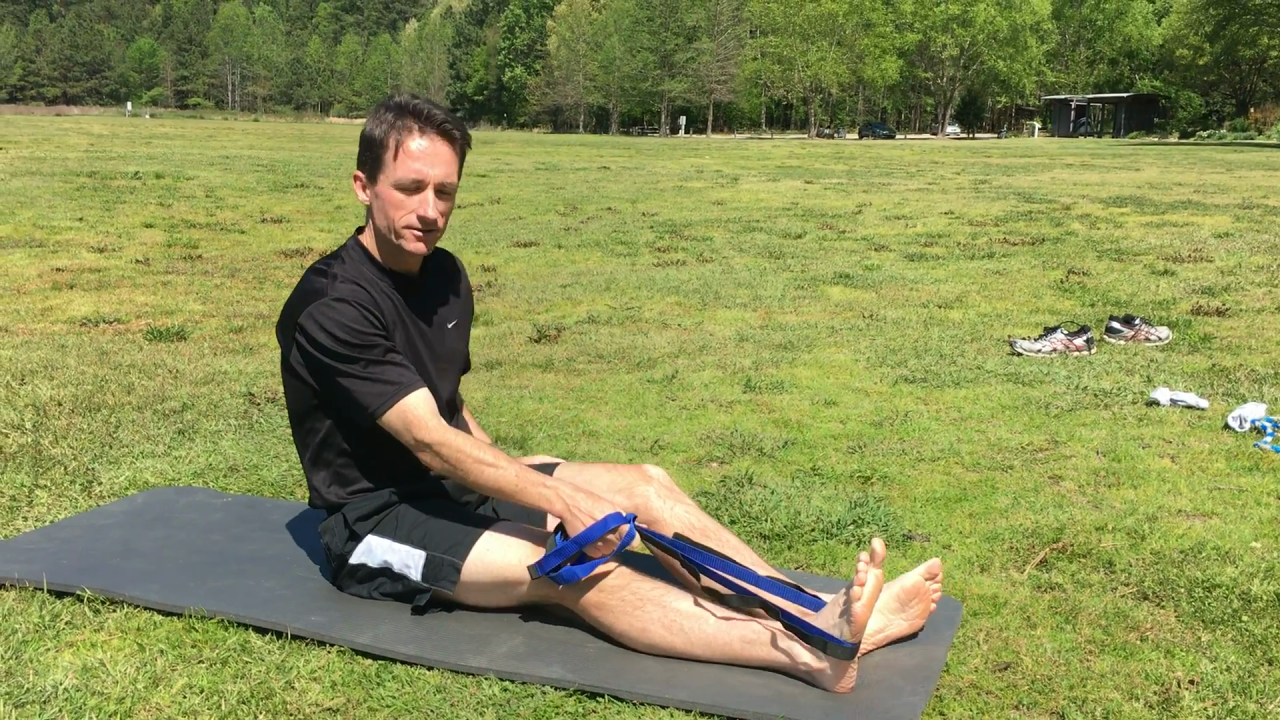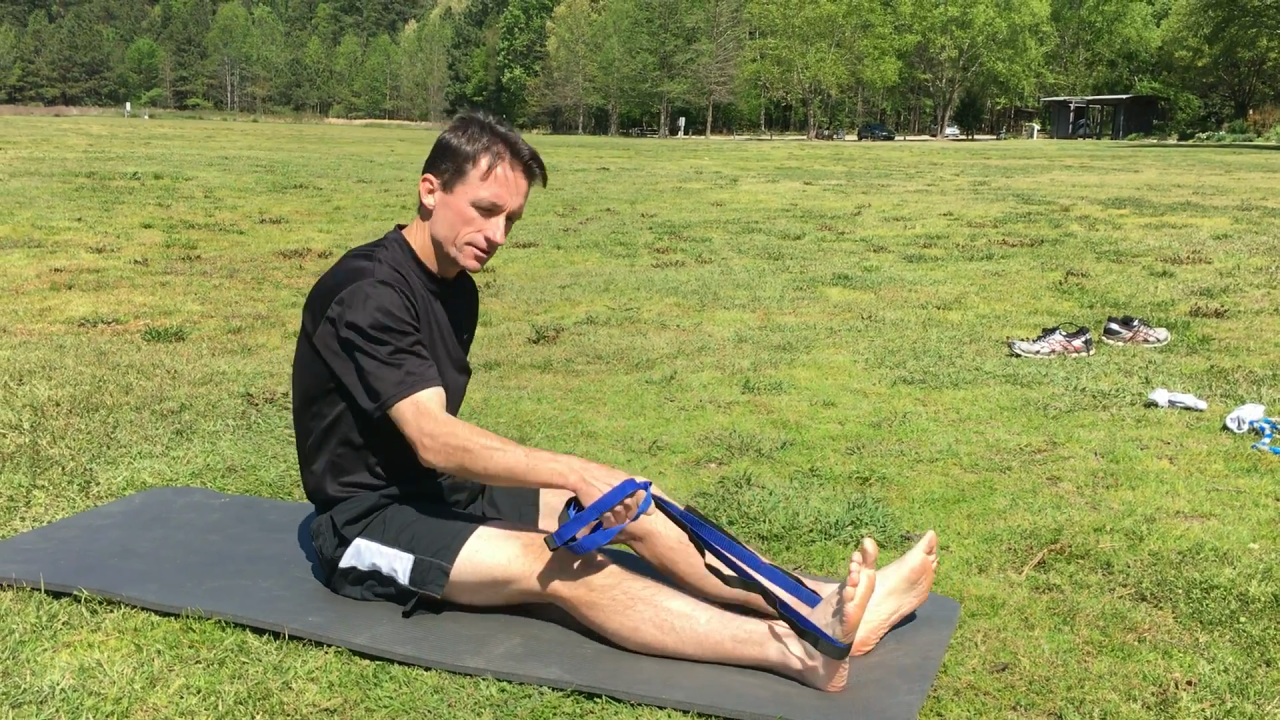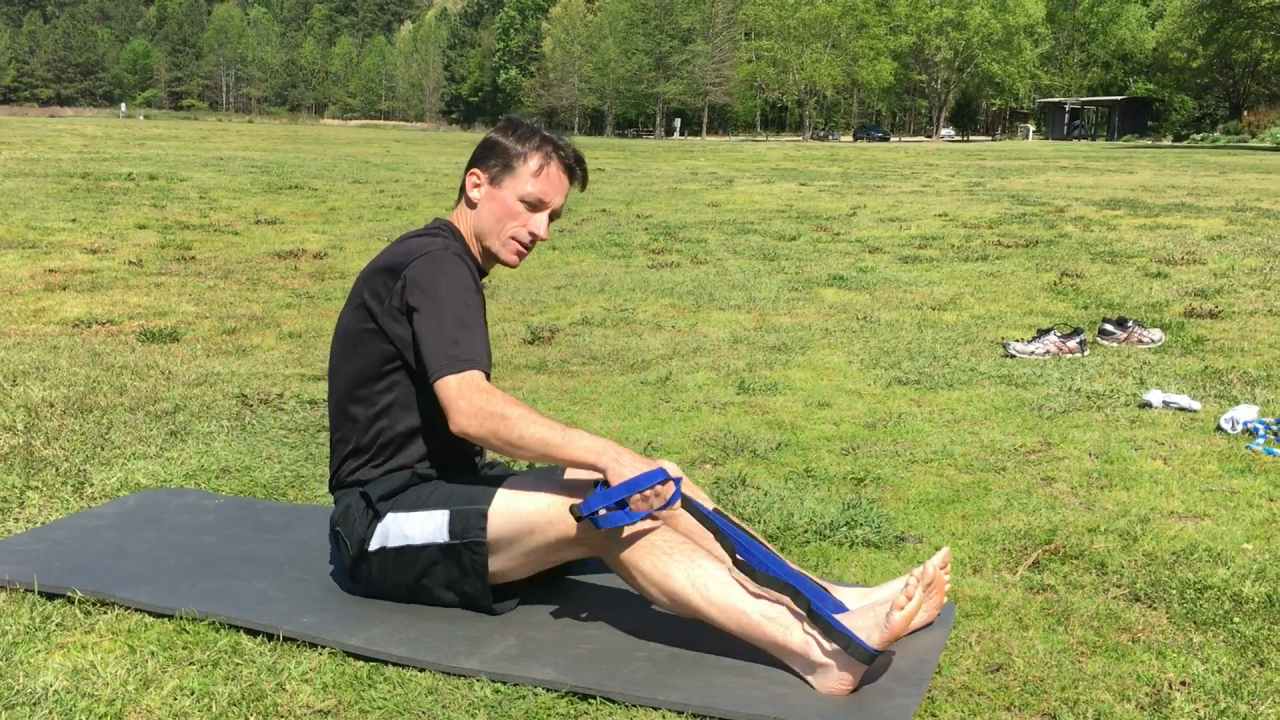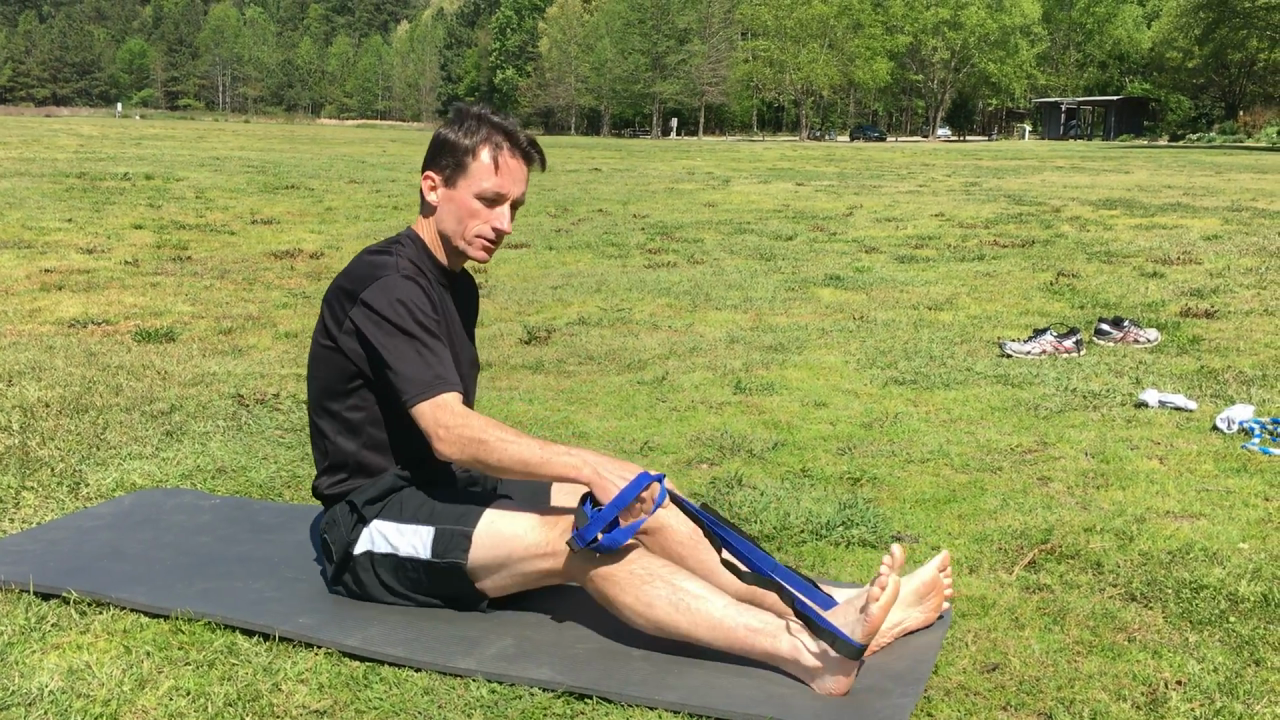
dt=0.3s
person 1, frame 1
left shoulder: (447, 276)
right shoulder: (333, 306)
right elbow: (431, 441)
left wrist: (509, 463)
right wrist: (564, 500)
left hip: (451, 490)
right hip: (376, 523)
left knee: (644, 484)
left ankle: (816, 618)
right ankle: (806, 653)
person 1, frame 2
left shoulder: (455, 289)
right shoulder: (372, 290)
right elbow: (432, 439)
right wrist: (574, 476)
left hip: (436, 491)
right hip: (366, 523)
left knee: (628, 508)
right knee: (559, 568)
left ankle: (816, 609)
right ankle: (795, 653)
person 1, frame 3
left shoulder: (446, 269)
right shoulder: (436, 263)
right elbow: (468, 411)
right wrist: (605, 455)
left hip: (441, 488)
right hip: (388, 520)
left knee: (654, 485)
left ankle: (832, 609)
right ankle: (815, 648)
person 1, frame 4
left shoulder: (455, 284)
right shoulder: (388, 286)
right elbow: (451, 433)
right wrist: (589, 466)
left hip: (437, 494)
right hip: (374, 526)
left knee: (642, 506)
right knee: (582, 542)
left ankle: (825, 616)
right ankle: (806, 654)
